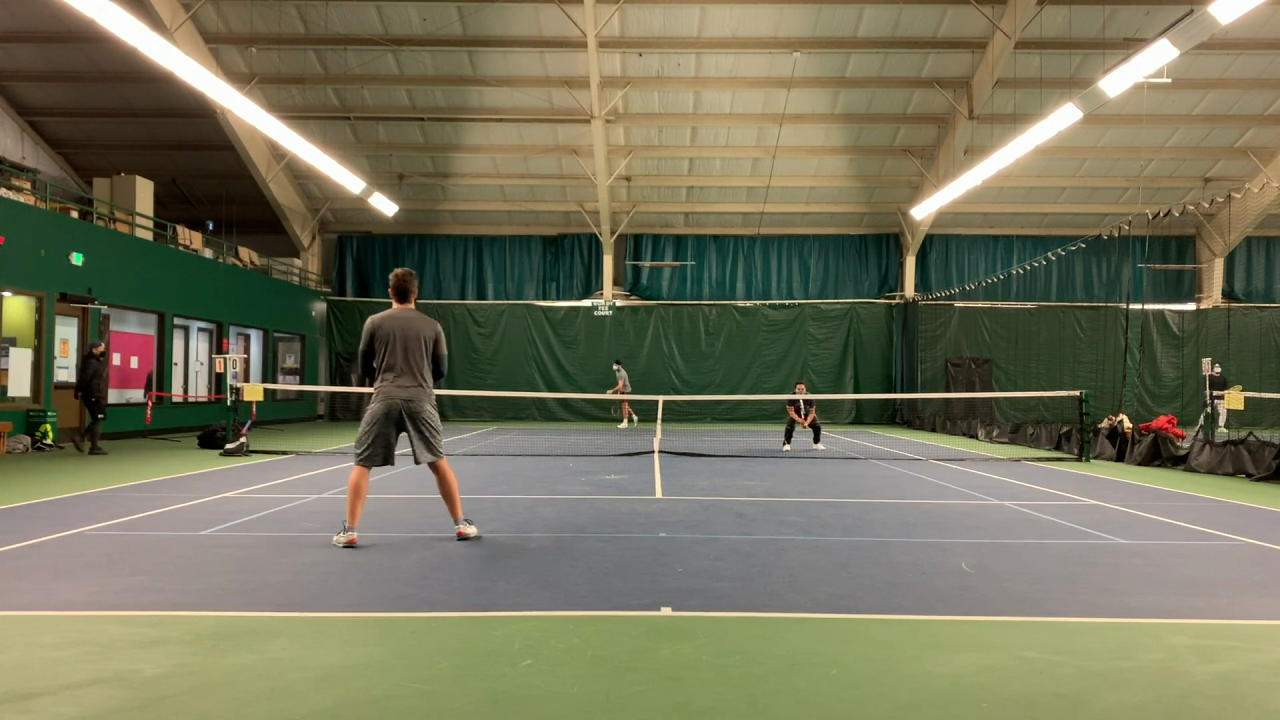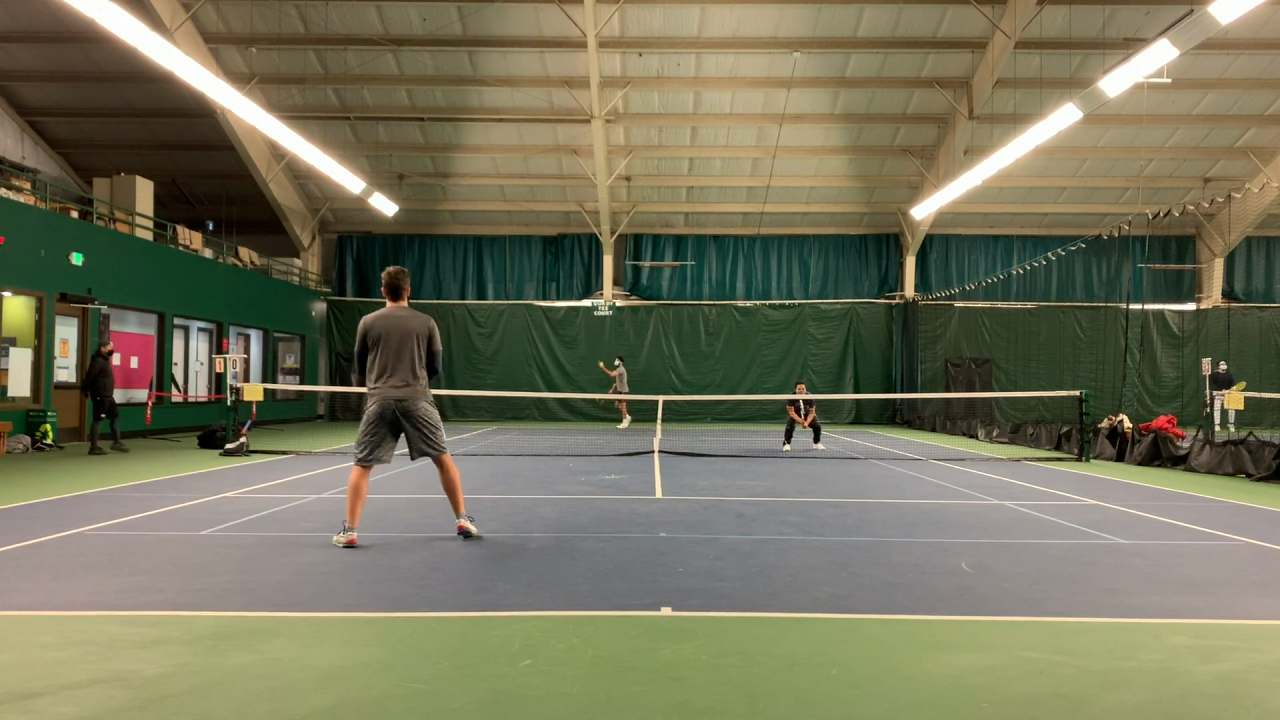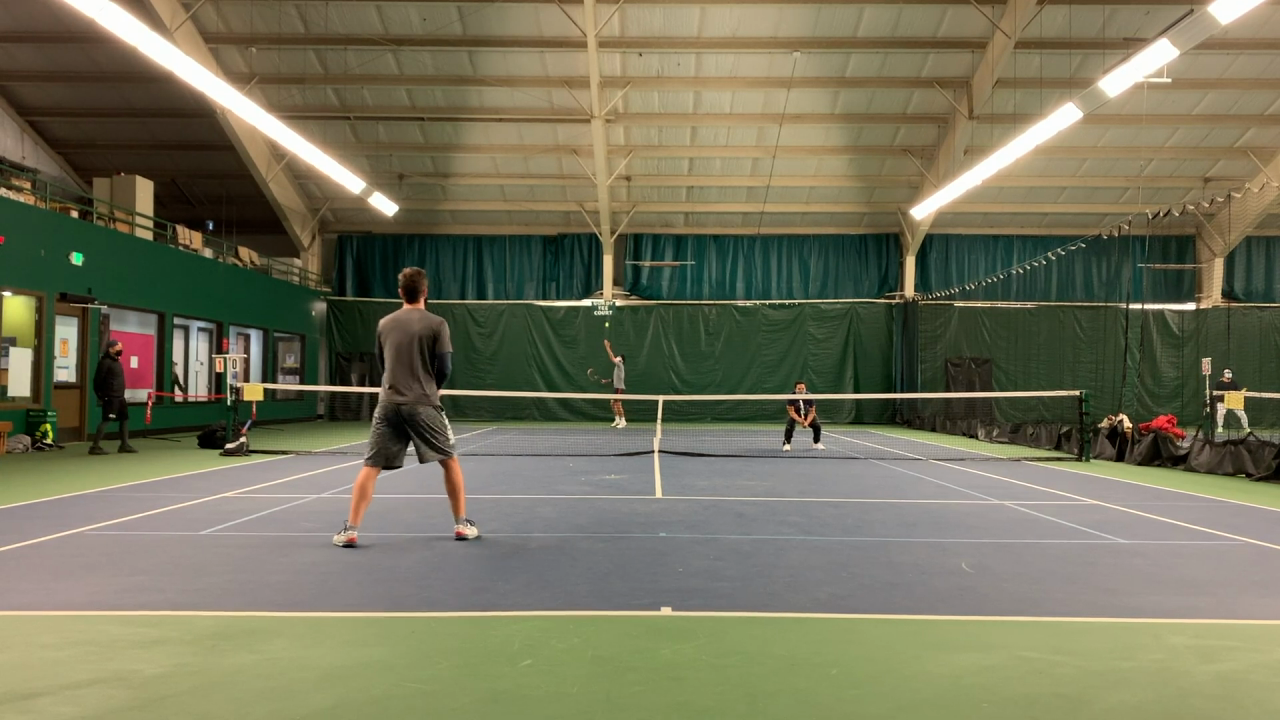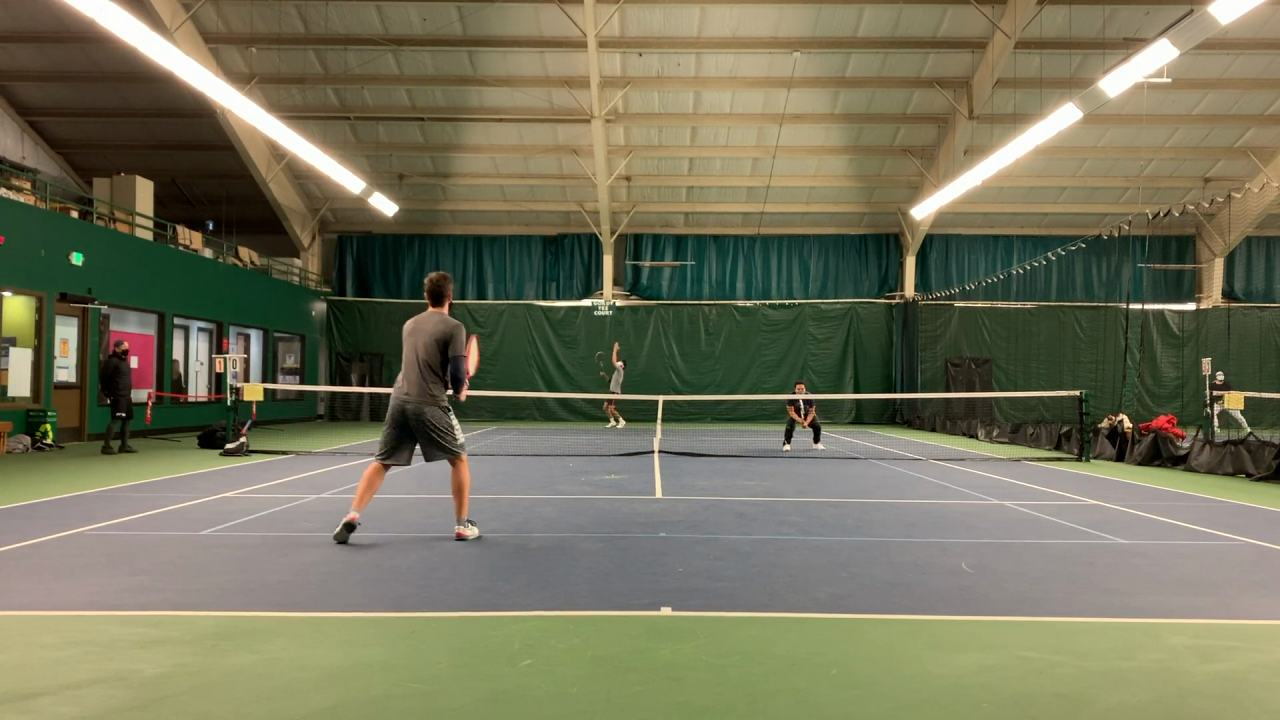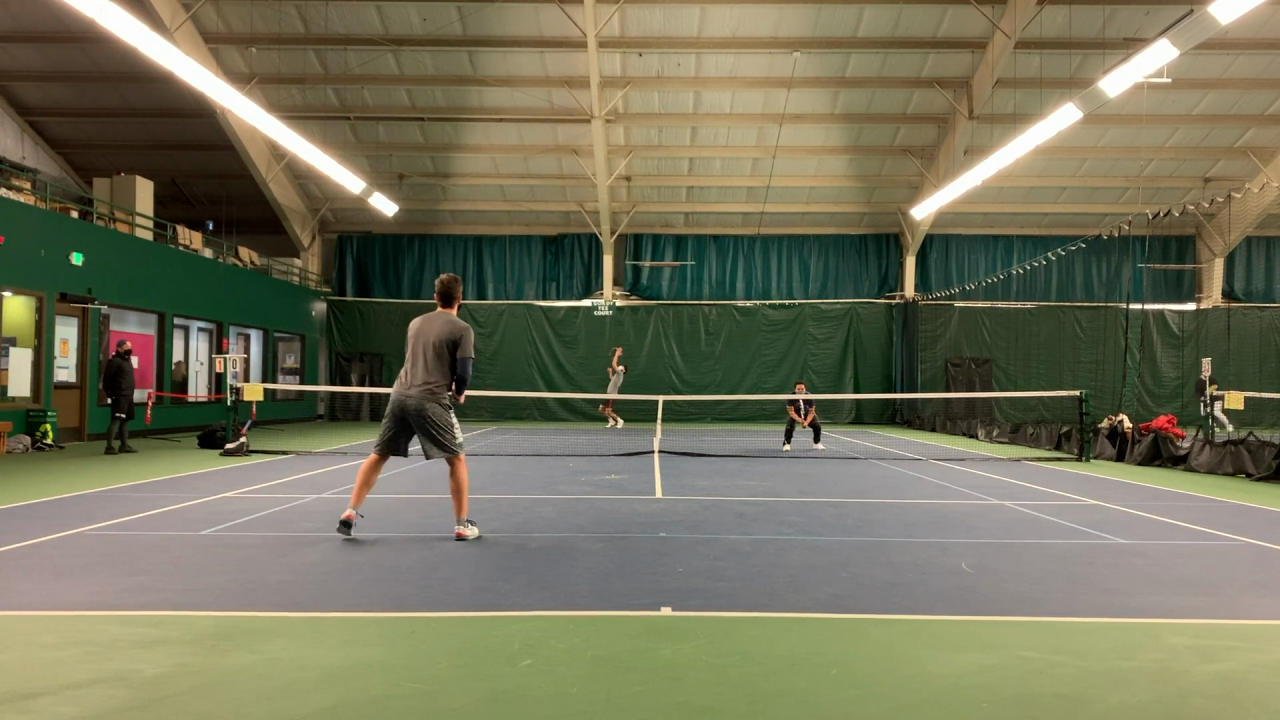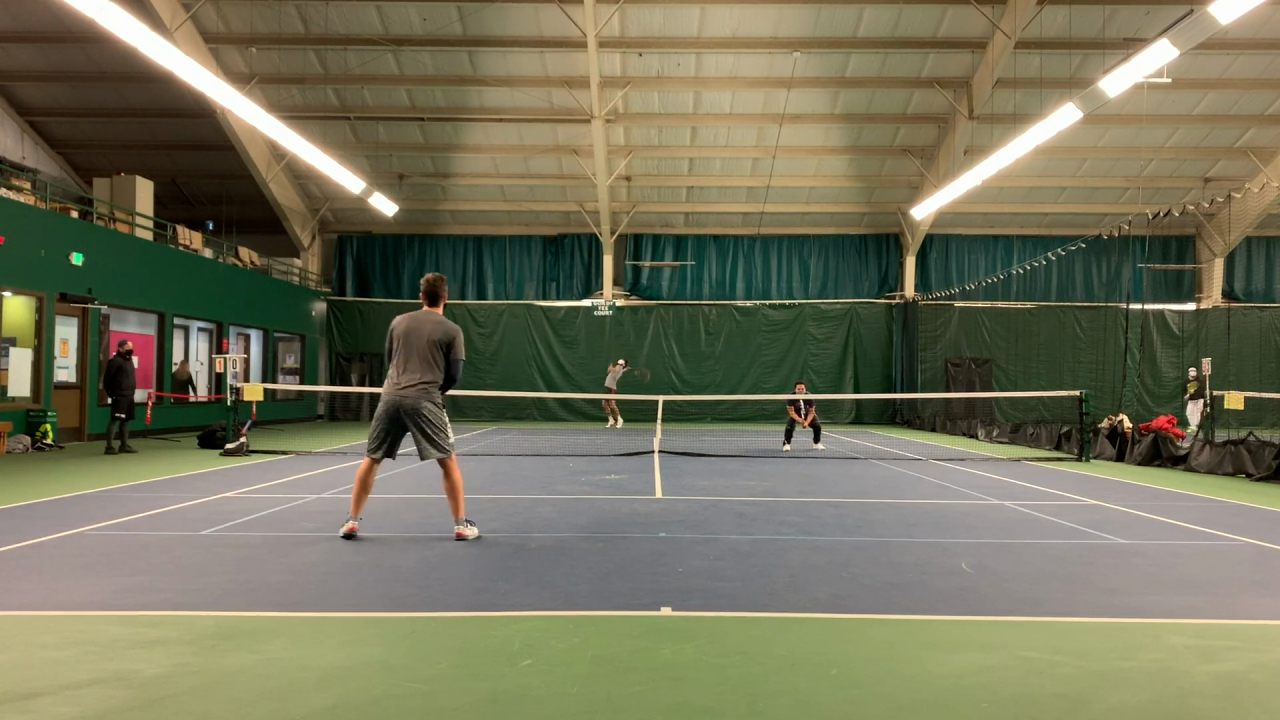
dt=0.2s
person 1, frame 1
left shoulder: (375, 322)
right shoulder: (433, 326)
left elbow: (364, 367)
right elbow: (441, 370)
left hip: (384, 401)
right hip: (421, 402)
left knee: (362, 464)
right knee: (439, 464)
left ankle: (350, 531)
right ankle: (461, 524)
person 1, frame 2
left shoulder: (368, 322)
right shoulder: (426, 322)
left elbow: (360, 370)
right elbow: (435, 367)
left hip: (380, 401)
right hip: (417, 401)
left knee: (362, 466)
right knee: (443, 459)
left ankle: (350, 531)
right ankle: (462, 519)
person 1, frame 3
left shoulder: (384, 324)
right shoulder: (437, 324)
right elbow: (444, 369)
left hip: (388, 404)
right hip: (423, 404)
left knee: (371, 467)
right knee: (450, 461)
left ankle: (350, 530)
right ankle: (461, 524)
person 1, frame 4
left shoulder: (410, 325)
right shoulder: (454, 328)
right elbow: (457, 372)
right wrist: (460, 389)
left hip: (399, 402)
right hip: (430, 405)
left knee: (381, 463)
right knee: (459, 460)
left ankle: (353, 515)
right ankle: (462, 525)
person 1, frame 5
left shoulder: (416, 323)
right shoulder: (462, 329)
right elbow: (463, 374)
right wrist: (459, 393)
left hip: (400, 397)
right hip: (431, 402)
left knee: (378, 455)
right knee: (457, 460)
left ankle: (351, 511)
right ankle: (462, 525)
person 1, frame 6
left shoulder: (399, 322)
right shoulder: (452, 331)
right elbow: (453, 375)
left hip: (391, 397)
right hip: (425, 401)
left knee: (372, 459)
right knee: (448, 461)
left ankle: (352, 521)
right ankle: (461, 524)
